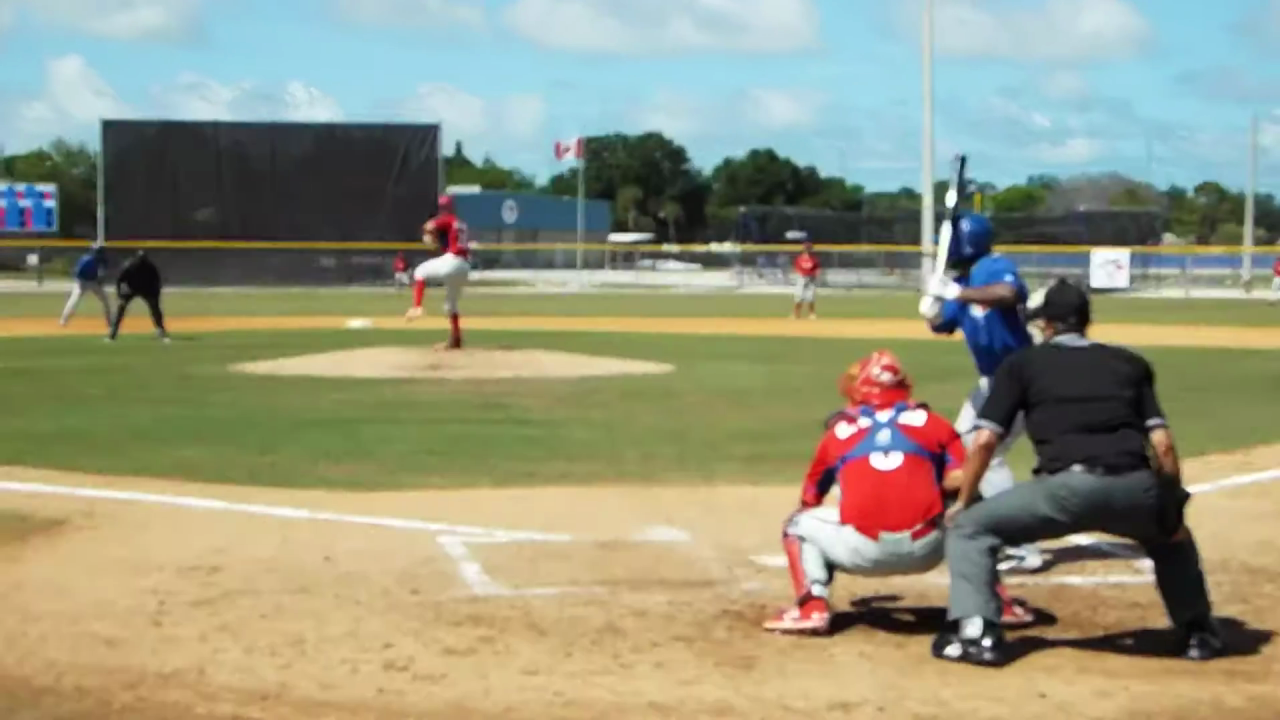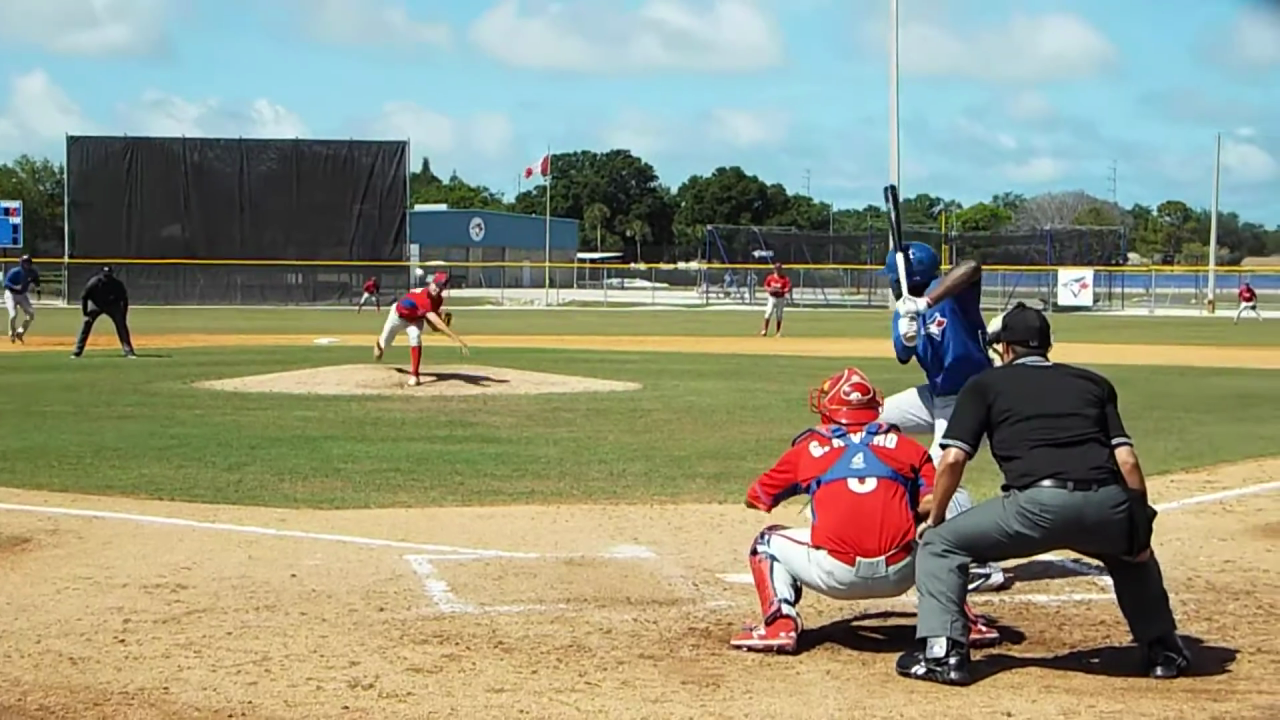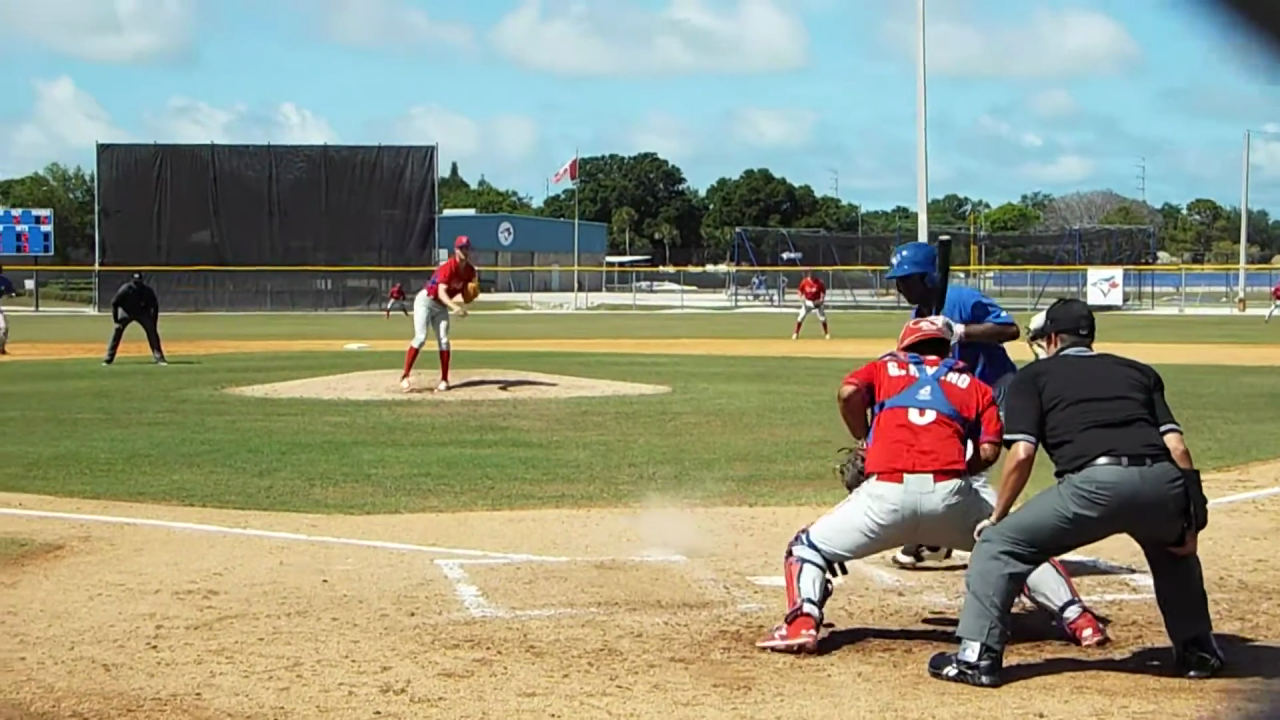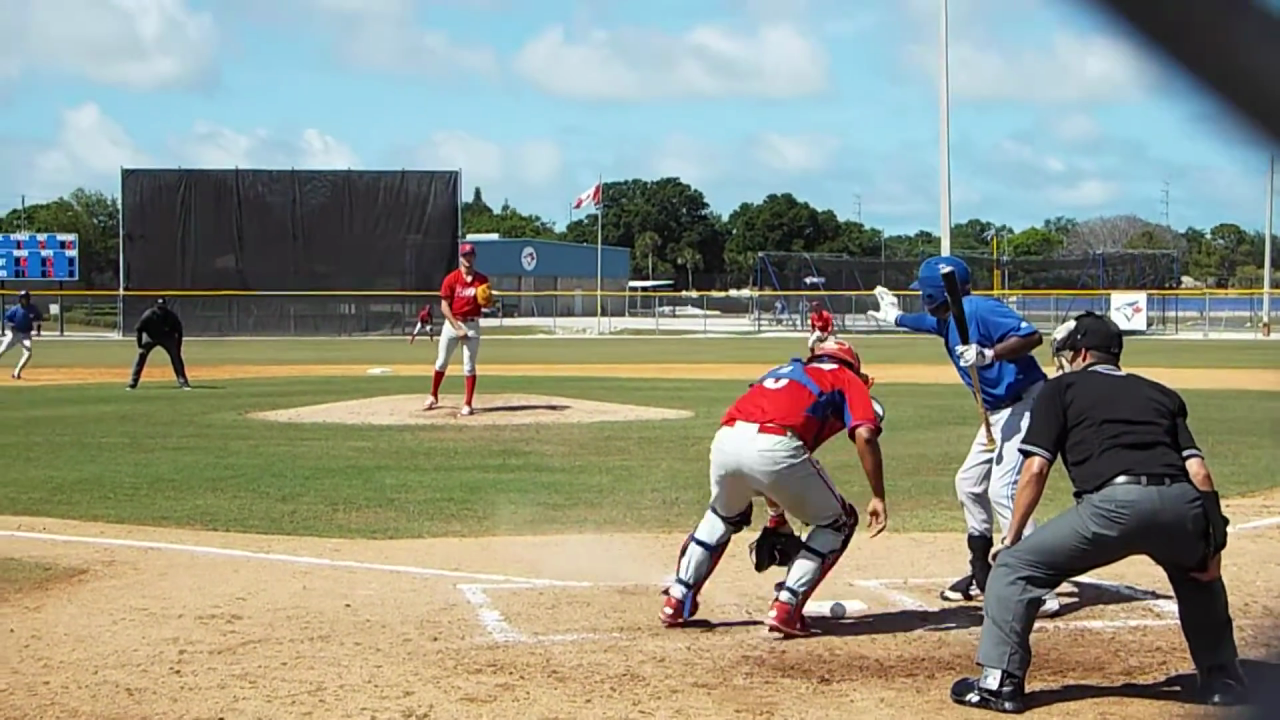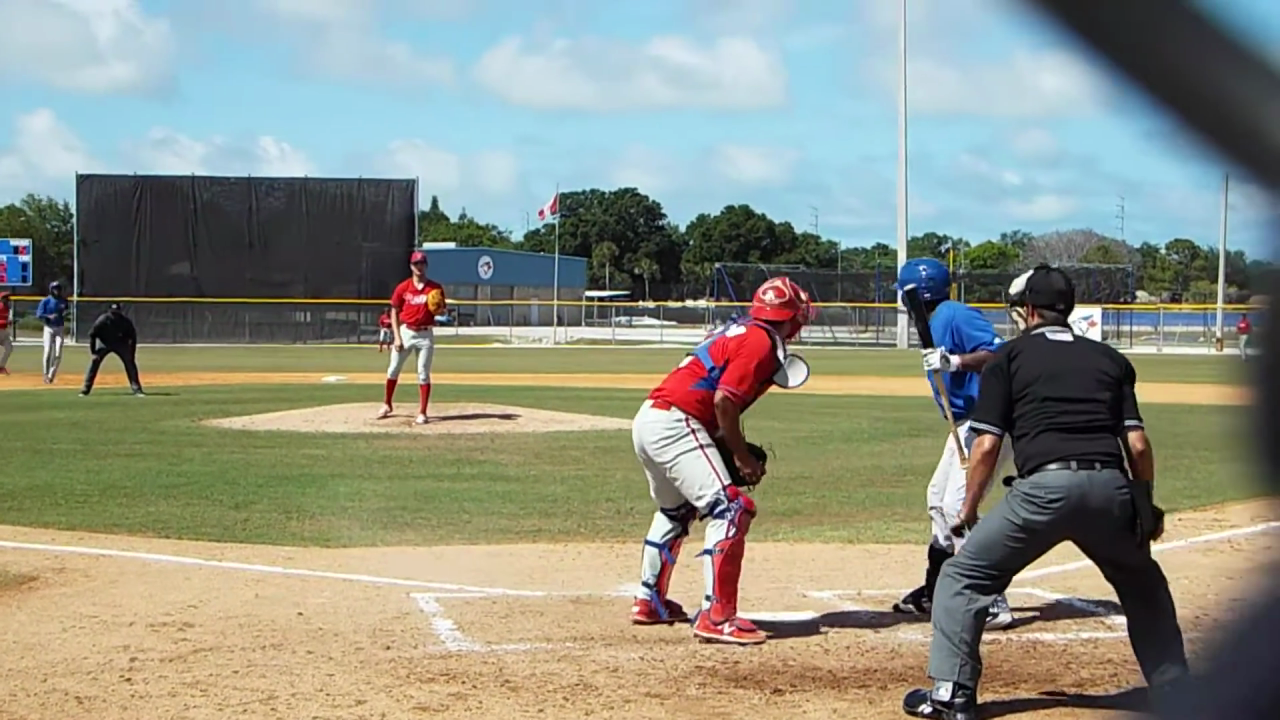
dt=0.7s
person 1, frame 1
left shoulder: (1022, 363)
right shoulder: (1131, 362)
left elbow: (984, 441)
right elbow: (1163, 443)
left wrist: (962, 503)
right wrist: (1175, 507)
left hip: (1067, 488)
right hip: (1136, 491)
left knee: (969, 526)
right knee: (1170, 532)
left ankle: (978, 634)
right ankle: (1198, 631)
person 1, frame 2
left shoulder: (986, 384)
right shoulder: (1094, 382)
left elbow: (953, 458)
right elbow: (1127, 460)
left wrist: (933, 521)
right wrist: (1141, 527)
left hip: (1038, 504)
right hip: (1107, 506)
left knee: (940, 544)
right knee: (1132, 550)
left ankle: (943, 653)
right ankle: (1164, 650)
person 1, frame 3
left shoulder: (1034, 375)
right shoulder: (1139, 371)
left elbow: (1022, 455)
right elbow: (1176, 447)
left wrist: (997, 517)
right wrist: (1190, 518)
left hip: (1095, 484)
right hip: (1162, 483)
left knee: (997, 545)
right knee: (1174, 549)
left ankle: (977, 657)
right ankle: (1198, 651)
person 1, frame 4
left shoulder: (1062, 388)
right shoulder: (1162, 393)
left elbow: (1036, 469)
right elbow: (1199, 472)
left wrist: (1011, 536)
right wrist: (1211, 543)
left hip: (1114, 503)
right hip: (1181, 504)
left knee: (1014, 567)
right knee: (1198, 574)
left ankle: (999, 683)
right ankle: (1223, 681)
person 1, frame 5
left shoulder: (1009, 357)
right shoulder: (1110, 359)
left elbow: (985, 445)
right elbow: (1138, 445)
left wrist: (968, 510)
right wrist: (1147, 509)
left hip: (1044, 486)
right hip: (1109, 487)
left knee: (963, 577)
right knee: (1144, 585)
person 2, frame 1
left shoulder: (995, 267)
right shoulder: (961, 281)
left elbow: (1008, 295)
right elbow: (945, 326)
left wrist: (954, 293)
right wrist: (934, 313)
right hip: (991, 379)
left ankle: (1023, 551)
person 2, frame 2
left shoulder: (945, 291)
right shoulder: (907, 309)
left elbow: (971, 267)
right elbow: (903, 357)
left wrist: (923, 303)
right wrist: (907, 337)
right hip: (938, 395)
right knee: (878, 418)
left ankle: (985, 570)
person 2, frame 3
left shoulder: (961, 298)
right shoulder: (924, 313)
left elbow: (1011, 329)
left wrist: (959, 332)
left hip: (993, 396)
left knee: (970, 474)
right ankle: (934, 541)
person 2, frame 4
left shoulder: (978, 309)
right shoulder: (949, 321)
left elbow: (1032, 337)
right elbow: (927, 322)
left wrist: (988, 355)
right wrist: (897, 317)
left hip: (1026, 405)
right hip: (999, 412)
left knee: (1003, 491)
right knee: (969, 484)
left ankle: (1039, 593)
right ankle: (982, 575)
person 2, frame 5
left shoulder: (957, 315)
right shoulder: (937, 322)
left wrist: (956, 362)
right hip: (965, 423)
left knee: (958, 506)
right knee: (939, 499)
left ankle: (992, 606)
right ankle: (933, 591)
person 3, frame 1
left shoulder: (840, 429)
right shoulder: (935, 423)
left elbow: (810, 501)
right elbow: (959, 481)
left hip: (861, 547)
right hip: (926, 546)
left knee: (798, 523)
left ankle: (812, 605)
person 3, frame 2
left shoulder: (808, 447)
right shoulder: (908, 446)
left elbow: (756, 498)
right elbow: (932, 505)
left hip: (836, 571)
right hip: (899, 570)
left knee: (768, 543)
left ankle: (780, 626)
person 3, frame 3
left shoulder: (883, 369)
right shoulder: (975, 387)
left elbow: (848, 393)
right elbow: (989, 453)
left wrist: (864, 444)
left hip: (886, 493)
right hip: (949, 493)
left knee: (807, 547)
left ankle: (802, 625)
right ankle: (1078, 619)
person 3, frame 4
left shoulder: (784, 371)
right shoulder: (850, 381)
right elbow: (865, 434)
left wrist: (777, 516)
right wrist: (878, 497)
left hip: (727, 441)
right hip: (776, 447)
left knee: (724, 517)
right knee: (837, 522)
left ankle: (678, 600)
right ankle: (785, 609)
person 3, frame 5
left shoulder: (741, 333)
right shoulder: (760, 341)
right elbow: (724, 401)
left wrist: (737, 452)
right wrist: (741, 456)
left hip: (650, 420)
right hip: (673, 425)
left knee: (674, 512)
right knee: (730, 512)
left ankle: (650, 602)
right ankle: (717, 617)
